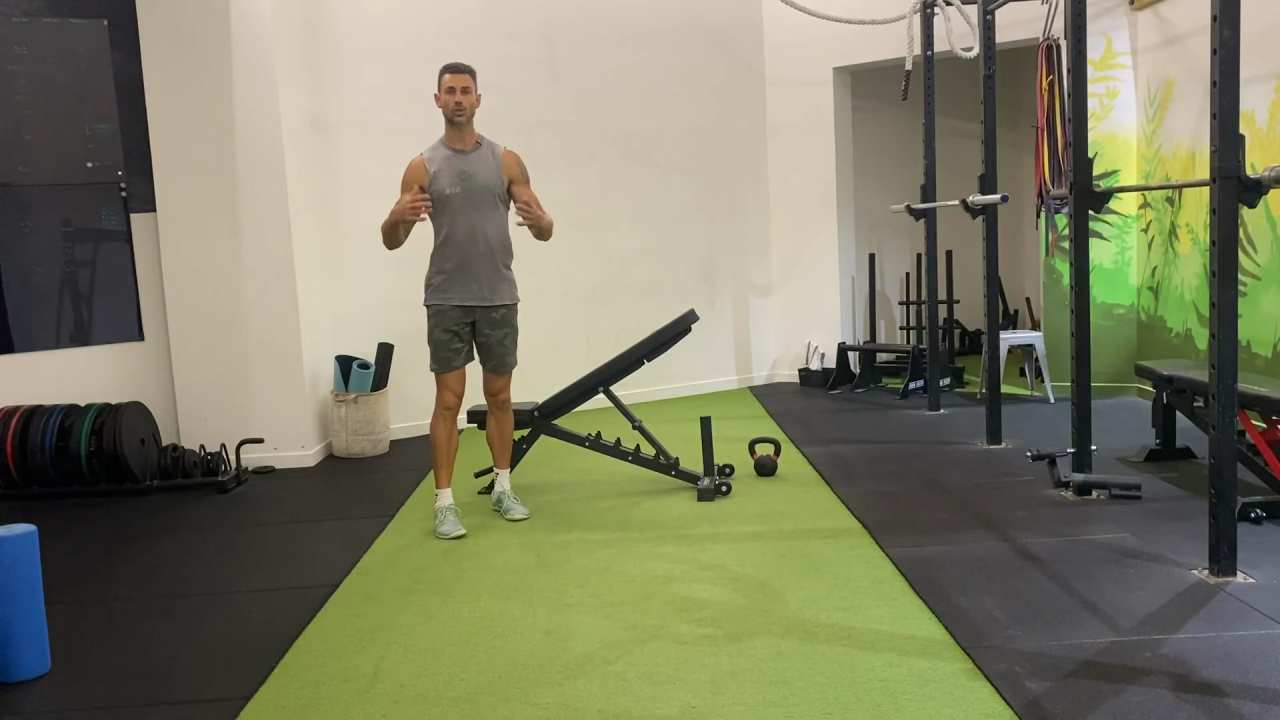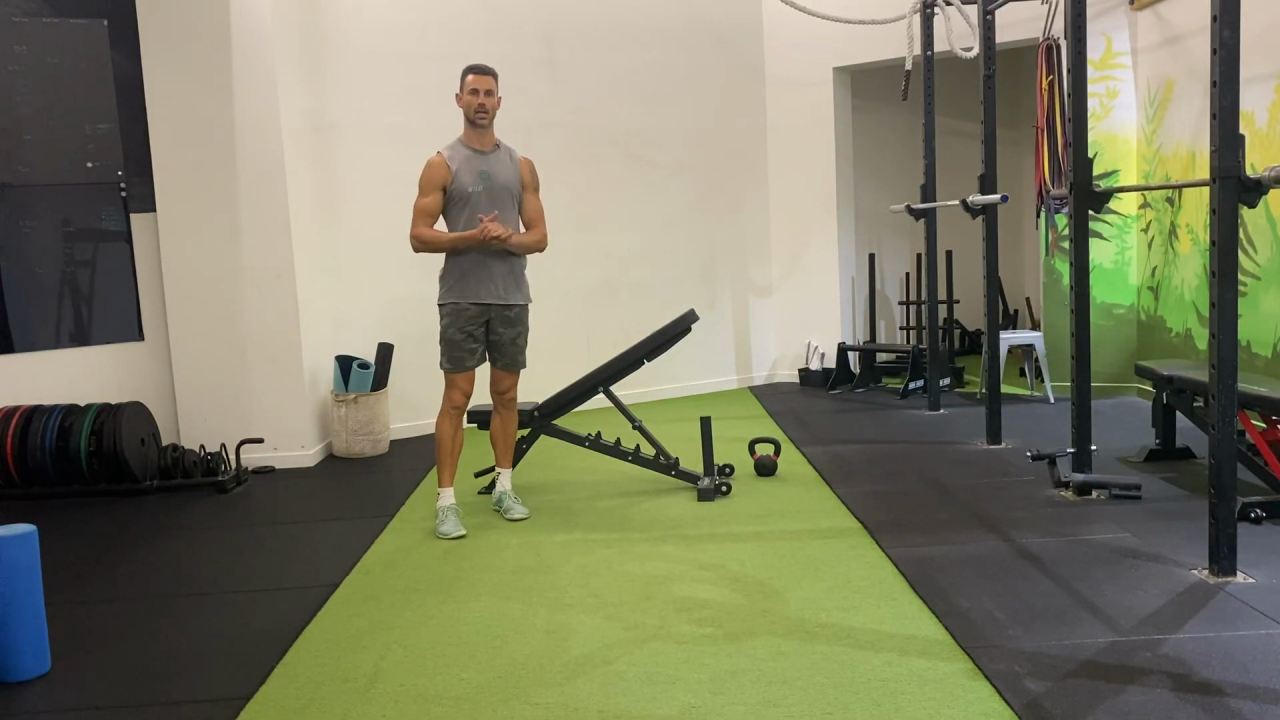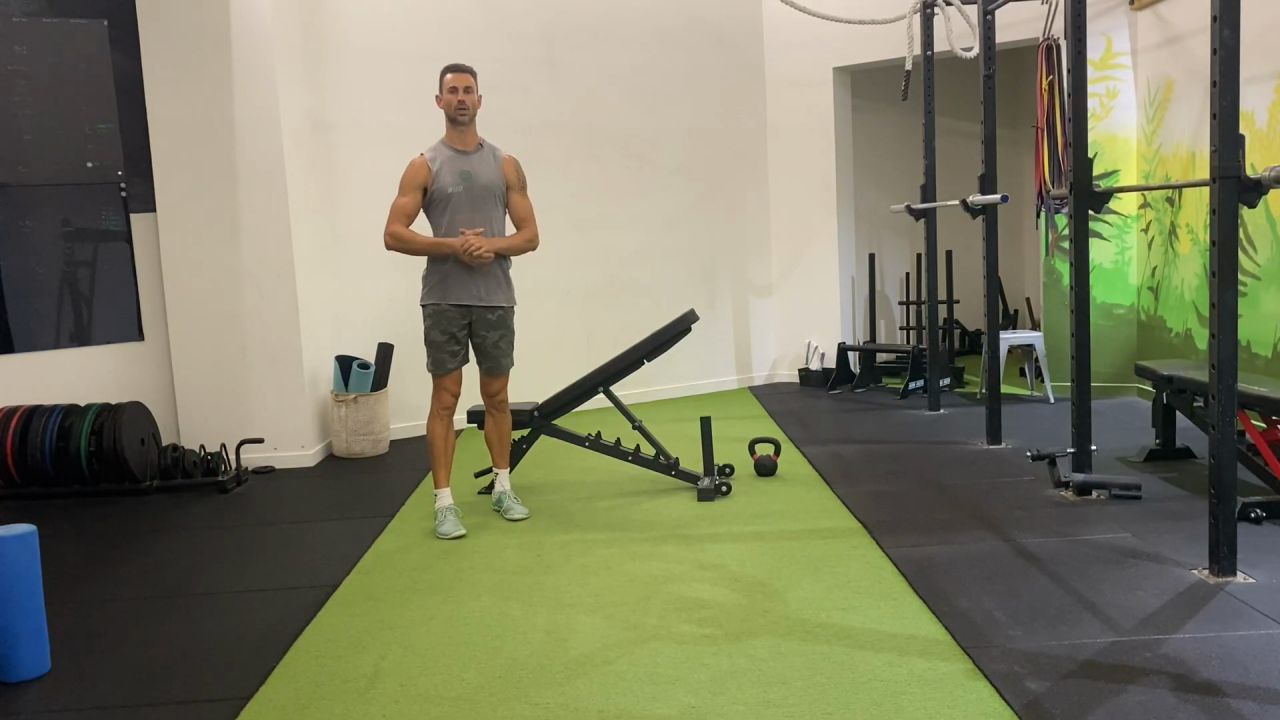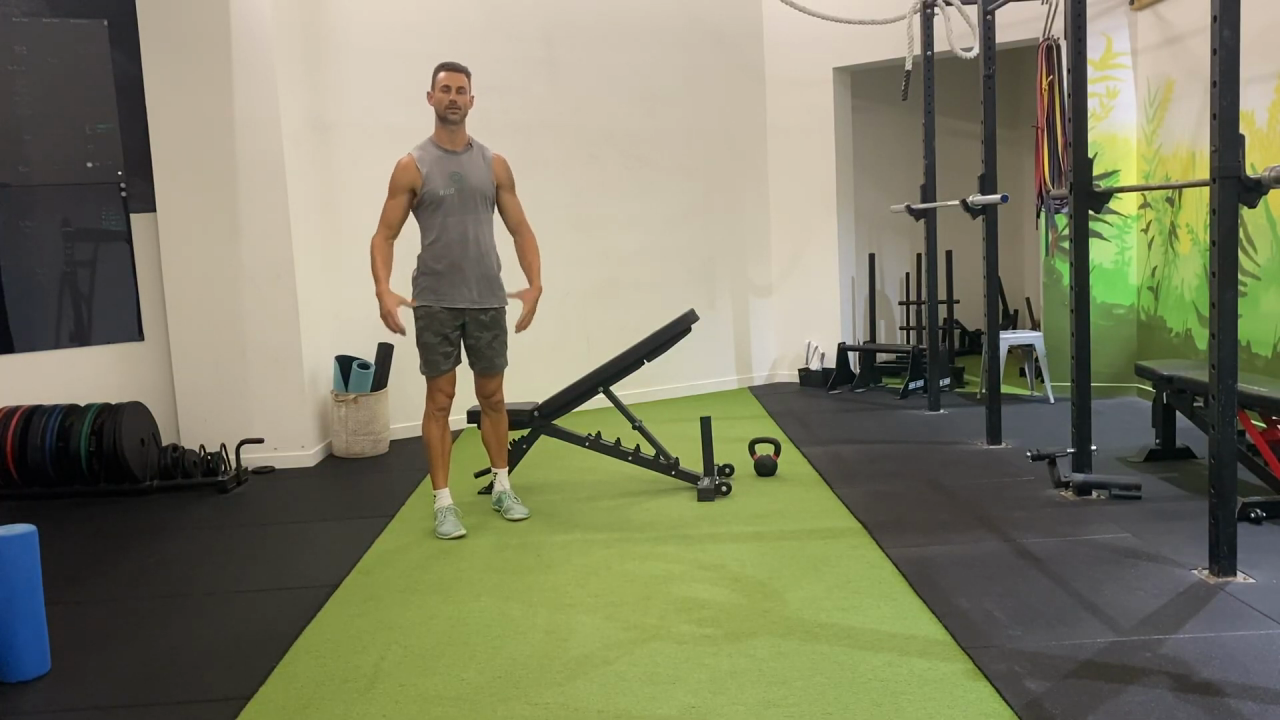
dt=1s
person 1, frame 1
left shoulder: (506, 160)
right shoulder: (423, 166)
left elbow: (544, 231)
right elbow: (390, 240)
left wrist: (538, 219)
right wrist: (398, 218)
left hip: (498, 297)
right hip: (447, 300)
left knee: (499, 395)
right knee: (449, 399)
left ankle: (502, 487)
right ankle: (444, 501)
person 1, frame 2
left shoulder: (521, 165)
right shoulder: (442, 164)
left elbow: (539, 237)
right elbow: (418, 237)
left wrist: (508, 239)
right wrist: (472, 237)
left hip: (511, 296)
right hip: (462, 298)
left knee: (505, 394)
right knee: (457, 398)
left ankle: (503, 486)
right ankle: (446, 501)
person 1, frame 3
left shoulder: (506, 165)
right shoulder: (424, 166)
left elbow: (530, 235)
right elbow: (393, 235)
left wrist: (491, 244)
right wrist: (450, 245)
left hip: (495, 298)
right hip: (444, 299)
left knee: (496, 395)
right knee: (445, 399)
left ankle: (502, 486)
right ankle: (444, 501)
person 1, frame 4
left shoulder: (494, 164)
right shoulder: (412, 167)
left elbow: (520, 229)
right elbow: (384, 235)
left wrist: (534, 283)
right wrist: (383, 290)
left hip: (487, 299)
right hip: (434, 302)
left knee: (492, 395)
right knee: (439, 398)
left ankle: (501, 486)
right ankle: (443, 501)
